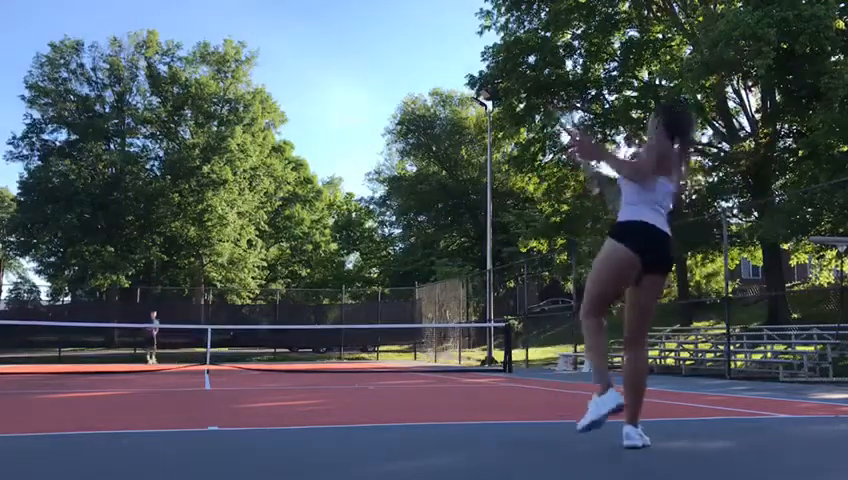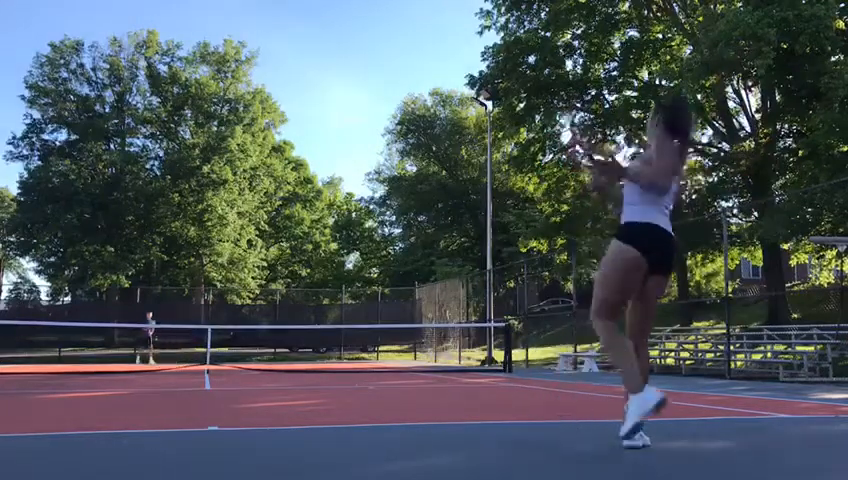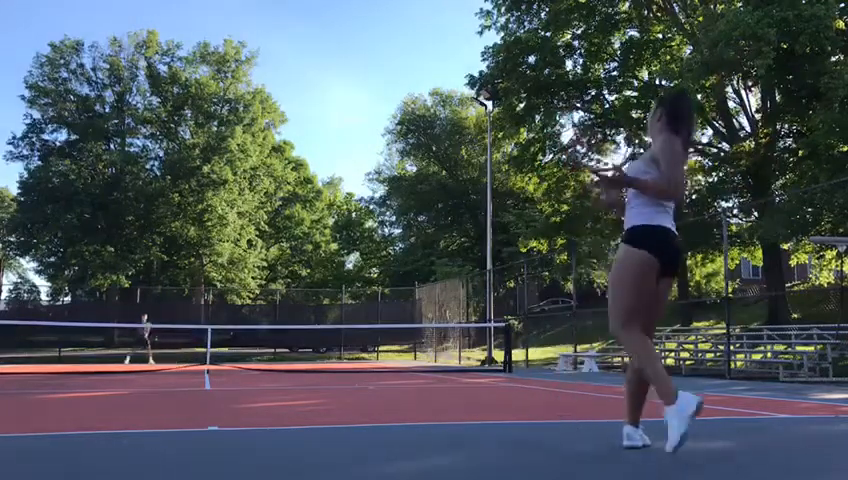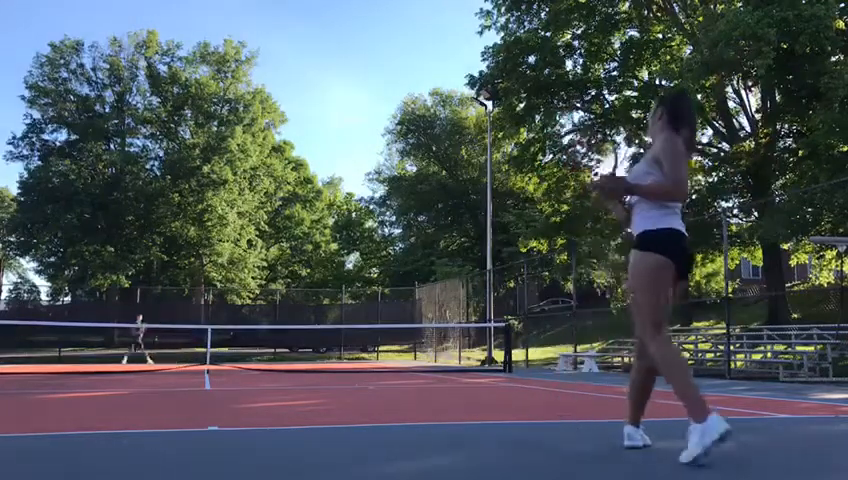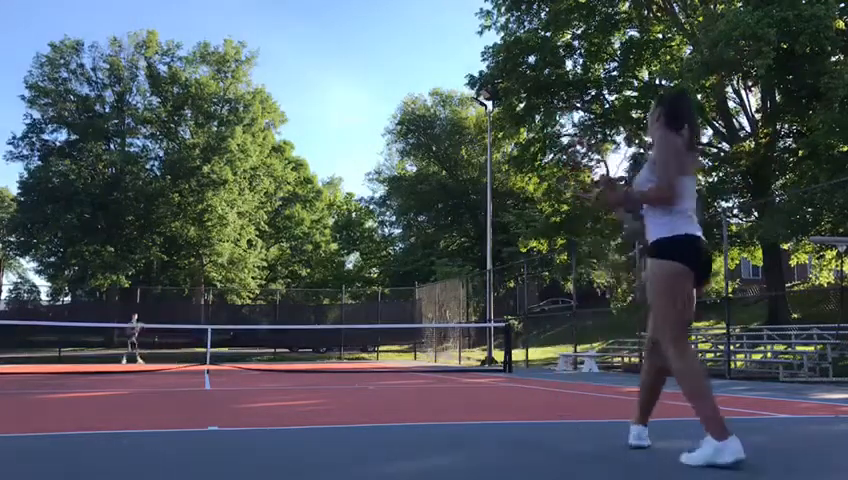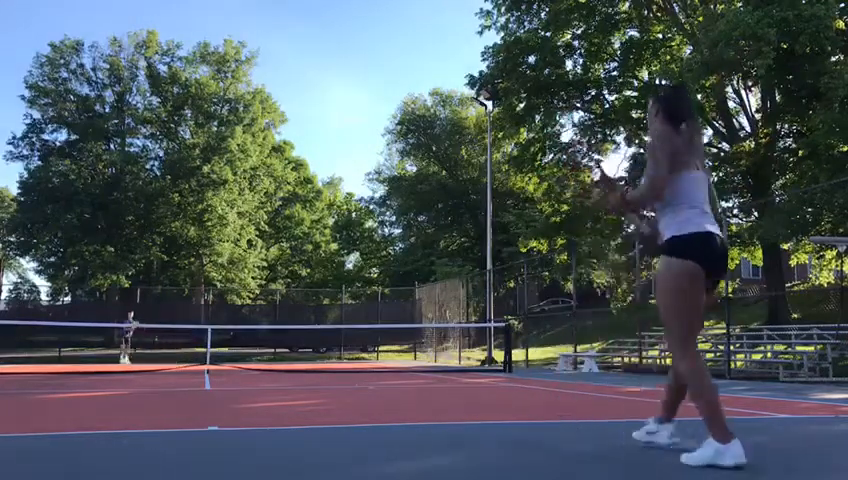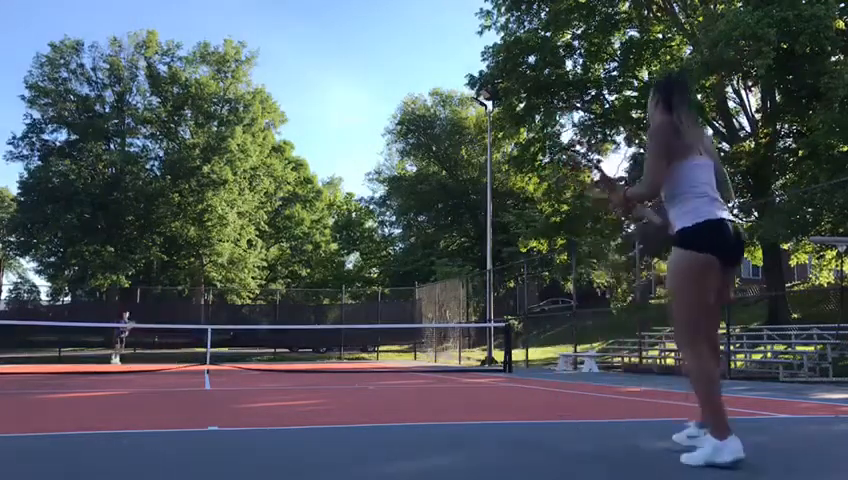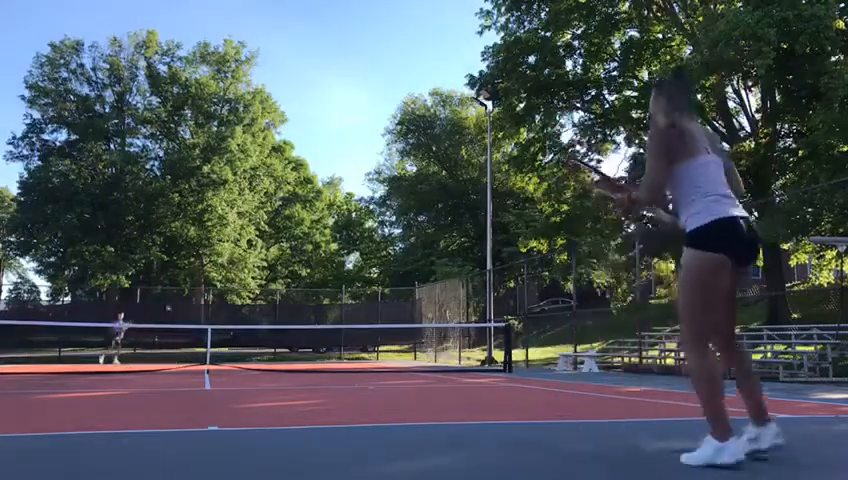
dt=0.1s
person 1, frame 1
left shoulder: (656, 146)
right shoulder: (678, 167)
left elbow: (639, 172)
left wrist: (601, 154)
left hip: (632, 235)
right hip: (661, 244)
left knee: (591, 313)
right knee: (636, 338)
left ankle: (606, 392)
right ankle: (632, 426)
person 1, frame 2
left shoulder: (661, 142)
right shoulder: (676, 156)
left elbow: (659, 182)
left wrist: (621, 170)
right wrist: (609, 175)
left hip: (638, 235)
right hip: (663, 244)
left knee: (602, 316)
right knee: (638, 336)
left ankle: (640, 391)
right ankle: (632, 425)
person 1, frame 3
left shoulder: (666, 141)
right shoulder: (670, 151)
left elbow: (673, 190)
left wrist: (628, 181)
right wrist: (618, 185)
left hip: (645, 238)
right hip: (668, 244)
left knee: (625, 326)
right knee: (639, 333)
left ankle: (676, 401)
right ankle: (634, 427)
person 1, frame 4
left shoulder: (667, 140)
right shoulder: (674, 148)
left elbow: (674, 191)
left wrist: (624, 188)
right wrist: (620, 189)
left hip: (655, 242)
right hip: (674, 243)
left knee: (652, 334)
right knee: (645, 339)
left ankle: (704, 421)
right ankle: (633, 427)
person 1, frame 5
left shoulder: (664, 142)
right shoulder: (681, 151)
left elbow: (666, 194)
left wrist: (624, 196)
right wrist: (627, 198)
left hip: (671, 248)
right hip: (692, 249)
left knee: (674, 344)
right knee: (656, 344)
left ankle: (721, 438)
right ankle: (639, 427)
person 1, frame 6
left shoulder: (661, 139)
right shoulder: (692, 146)
left elbow: (652, 192)
left wrist: (622, 200)
right wrist: (662, 219)
left hip: (685, 248)
right hip: (712, 244)
left knee: (680, 346)
right knee: (682, 344)
left ankle: (723, 442)
right ankle: (662, 424)
person 1, frame 7
left shoulder: (662, 129)
right shoulder: (699, 136)
left elbow: (650, 188)
left wrist: (625, 197)
left hip: (697, 236)
right hip: (727, 232)
left knee: (691, 340)
right knee: (704, 339)
left ankle: (722, 439)
right ankle: (706, 426)
person 1, frame 8
left shoulder: (664, 131)
right shoulder: (704, 134)
left elbow: (651, 194)
right elbow: (736, 188)
left wrist: (631, 198)
left hip: (709, 236)
right hip: (740, 231)
left knee: (694, 341)
right knee: (722, 336)
left ankle: (722, 440)
right ankle: (761, 425)
